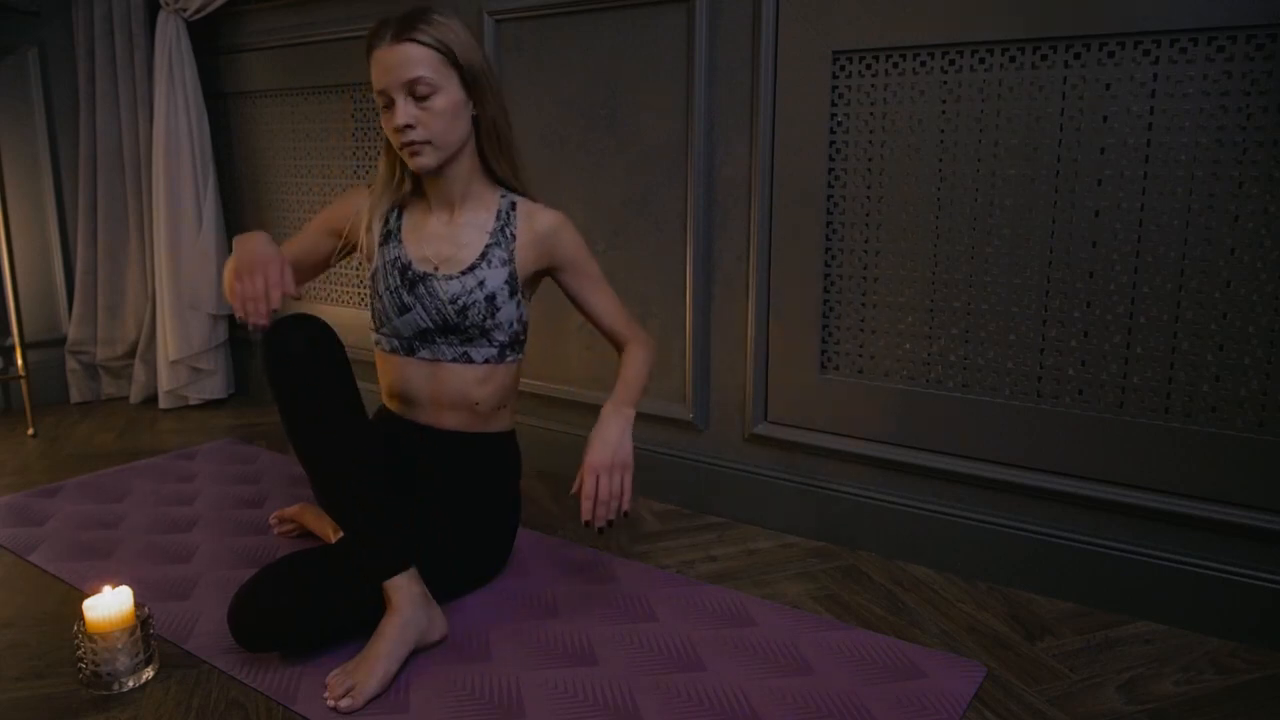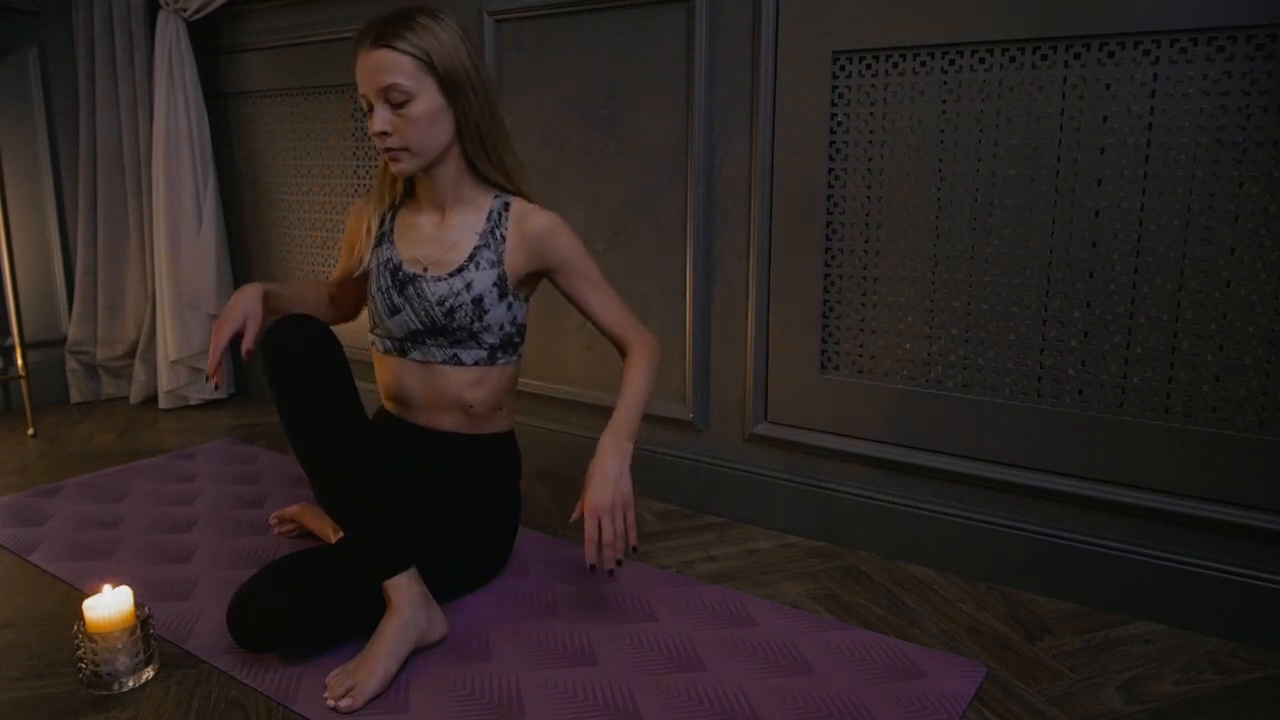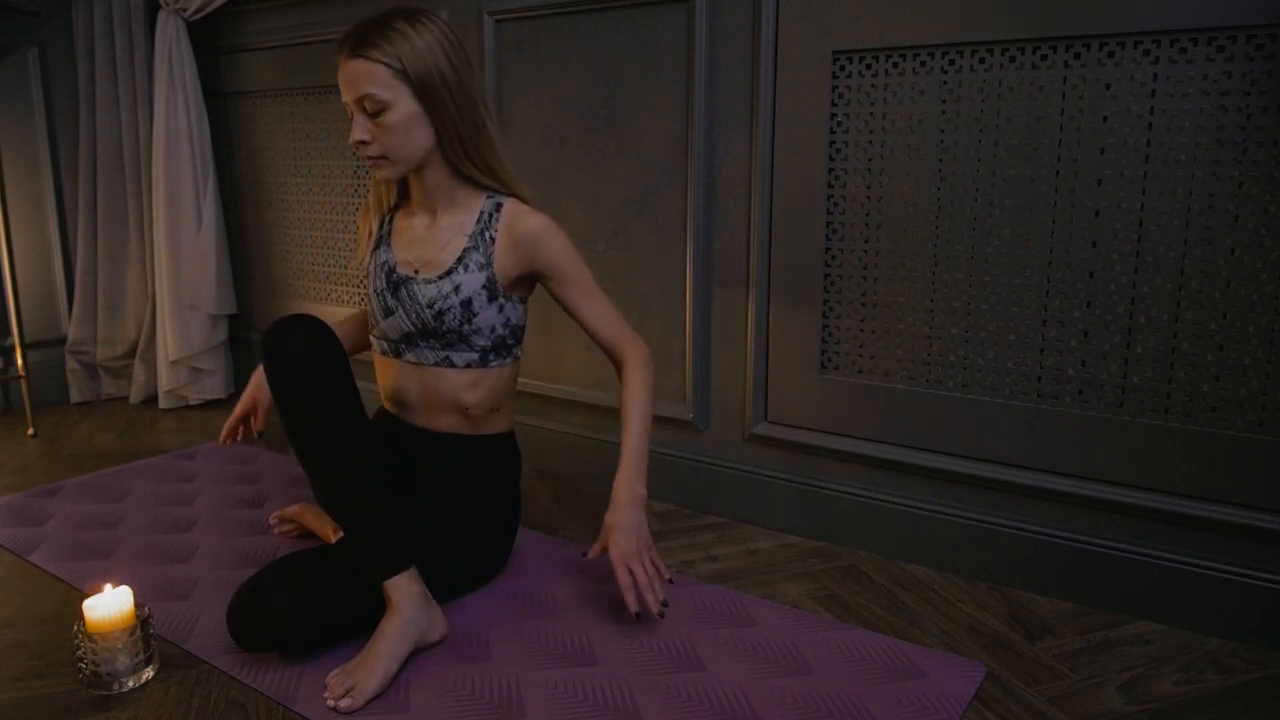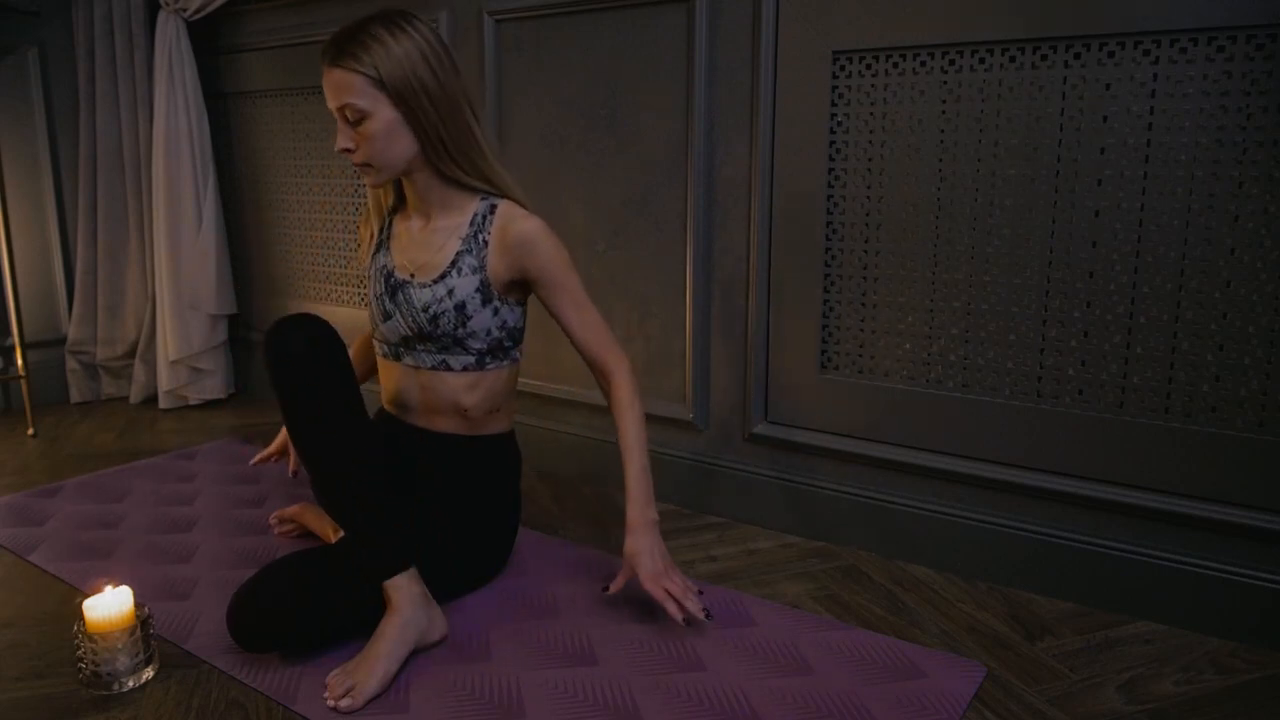
dt=0.3s
person 1, frame 1
left shoulder: (537, 229)
right shoulder: (367, 213)
left elbow: (634, 343)
right elbow: (256, 290)
left wrist: (616, 418)
right wrist: (253, 246)
left hip: (475, 484)
right hip: (387, 455)
left knee: (262, 616)
right knee: (297, 337)
left ankle: (350, 522)
right ankle: (360, 520)
person 1, frame 2
left shoulder: (530, 230)
right shoulder: (373, 218)
left elbow: (640, 346)
right elbow: (334, 303)
left wrist: (613, 453)
right wrist: (258, 293)
left hip: (473, 486)
right hip: (386, 458)
left knee: (259, 615)
right knee: (295, 341)
left ankle: (350, 526)
right ankle: (359, 523)
person 1, frame 3
left shoulder: (520, 232)
right shoulder: (376, 220)
left elbow: (632, 356)
left wrist: (627, 499)
right wrist: (285, 376)
left hip: (471, 489)
right hip: (388, 458)
left knee: (262, 615)
right knee: (294, 336)
left ankle: (350, 526)
right ankle: (356, 520)
person 1, frame 4
left shoulder: (514, 233)
right shoulder: (378, 223)
left elbow: (615, 372)
left wrist: (641, 525)
right wrist: (314, 404)
left hip: (473, 487)
right hip: (388, 457)
left knee: (260, 615)
right knee: (297, 336)
left ankle: (352, 524)
right ankle: (363, 522)
